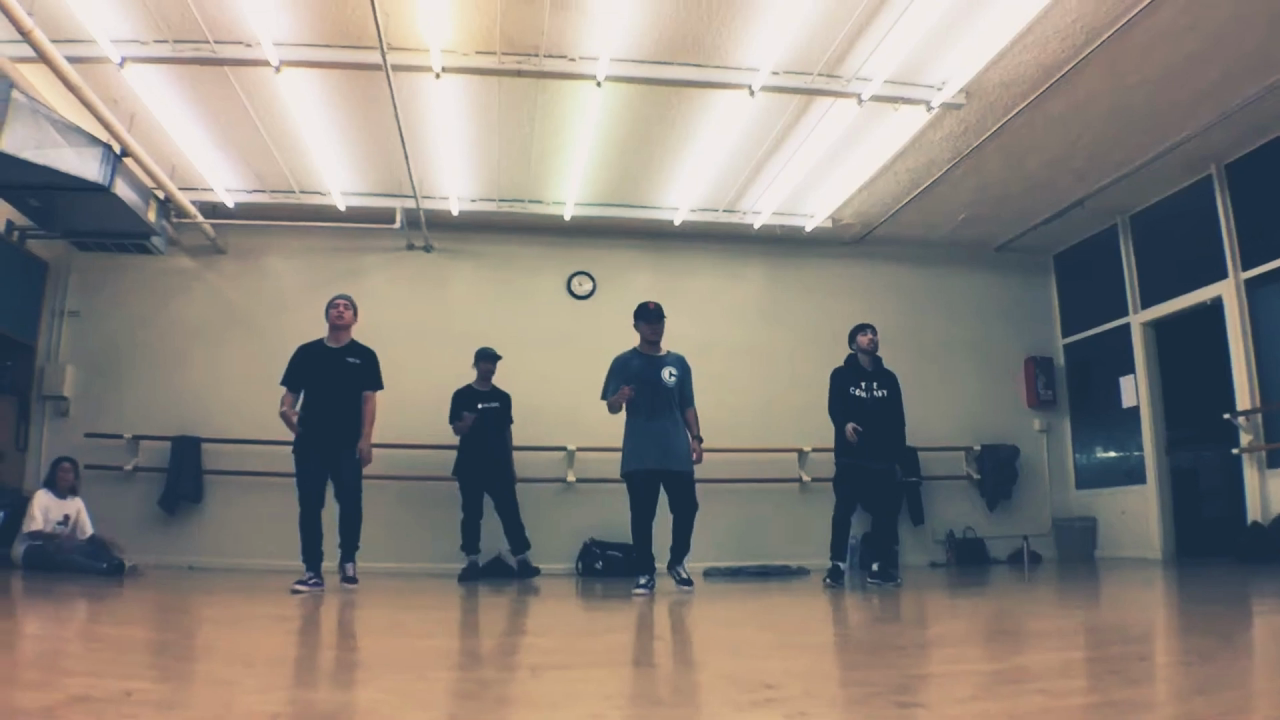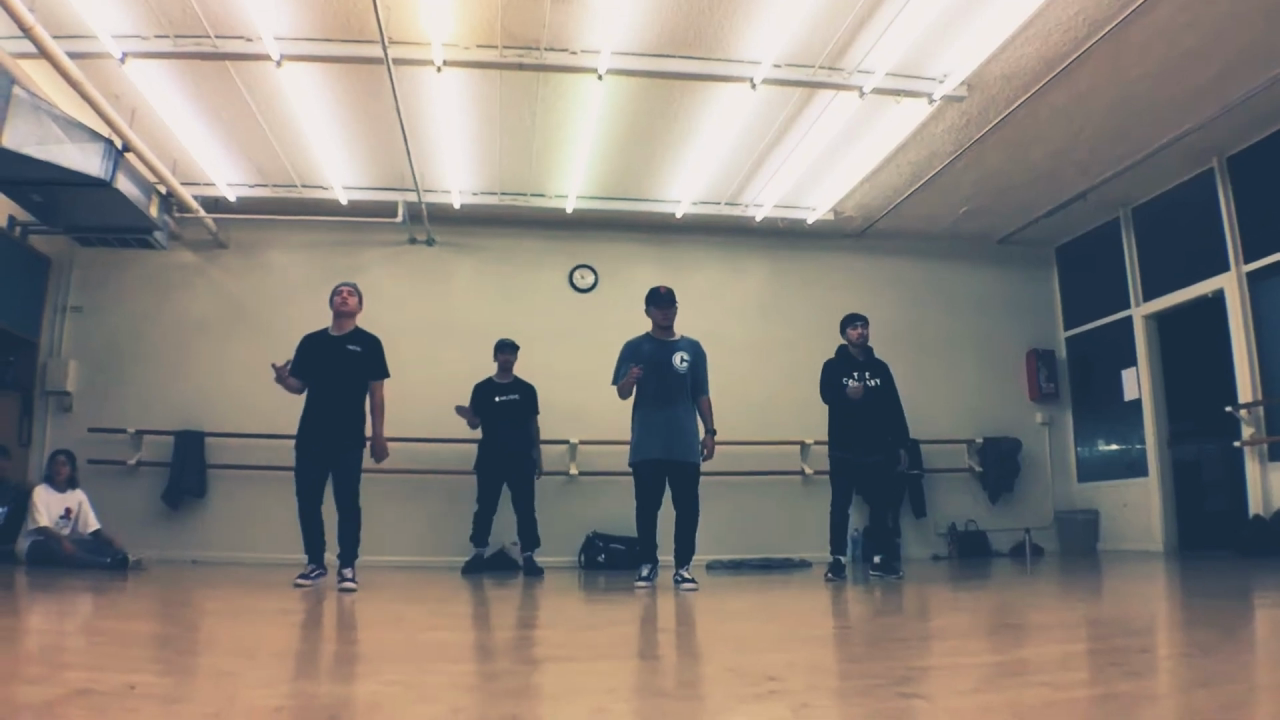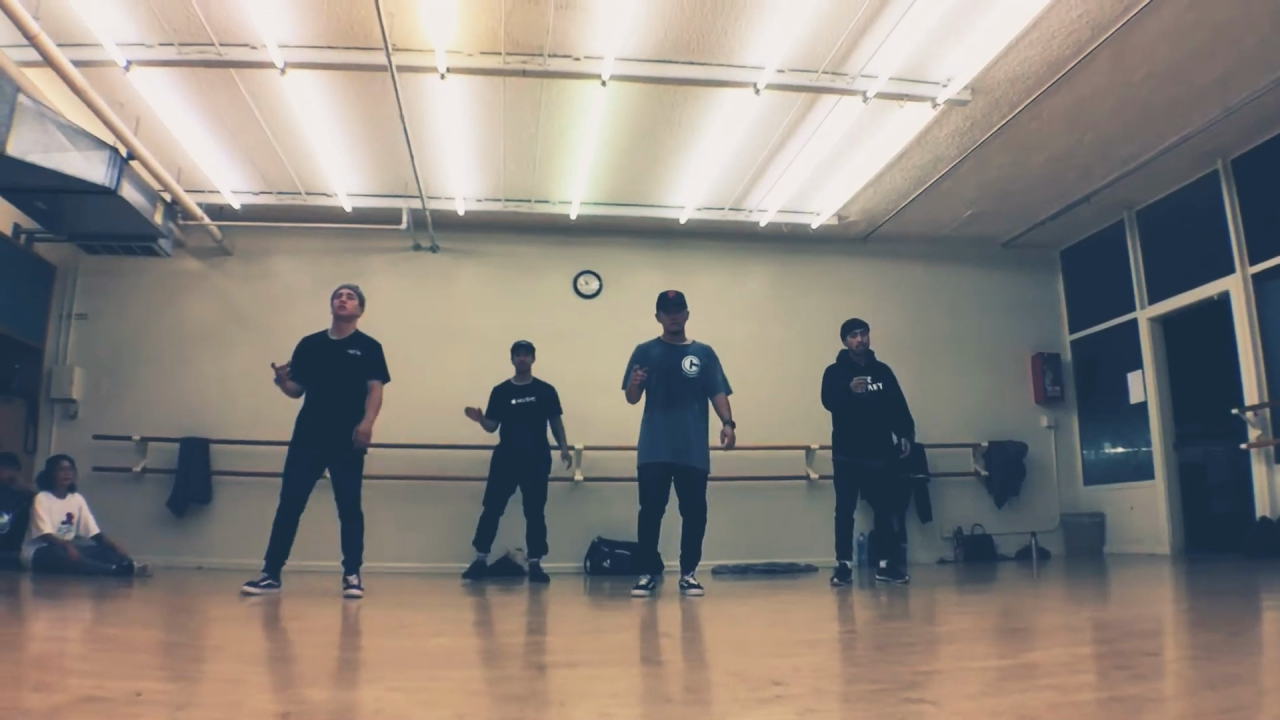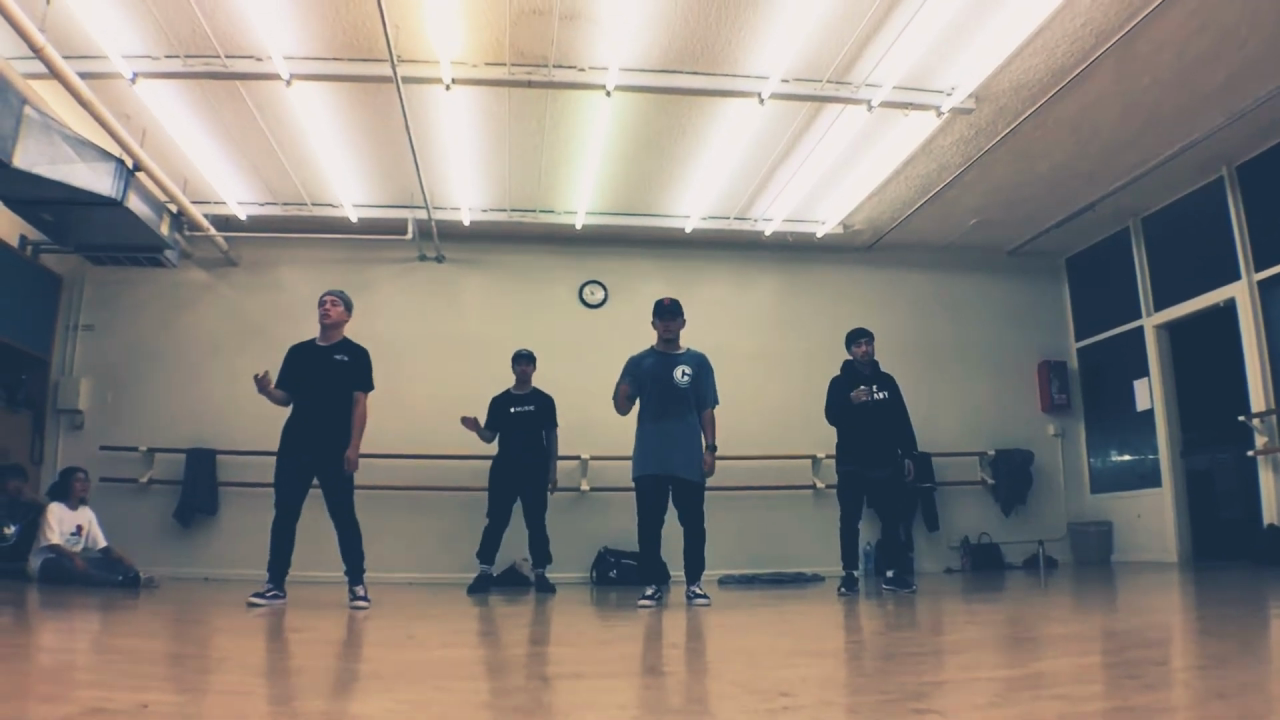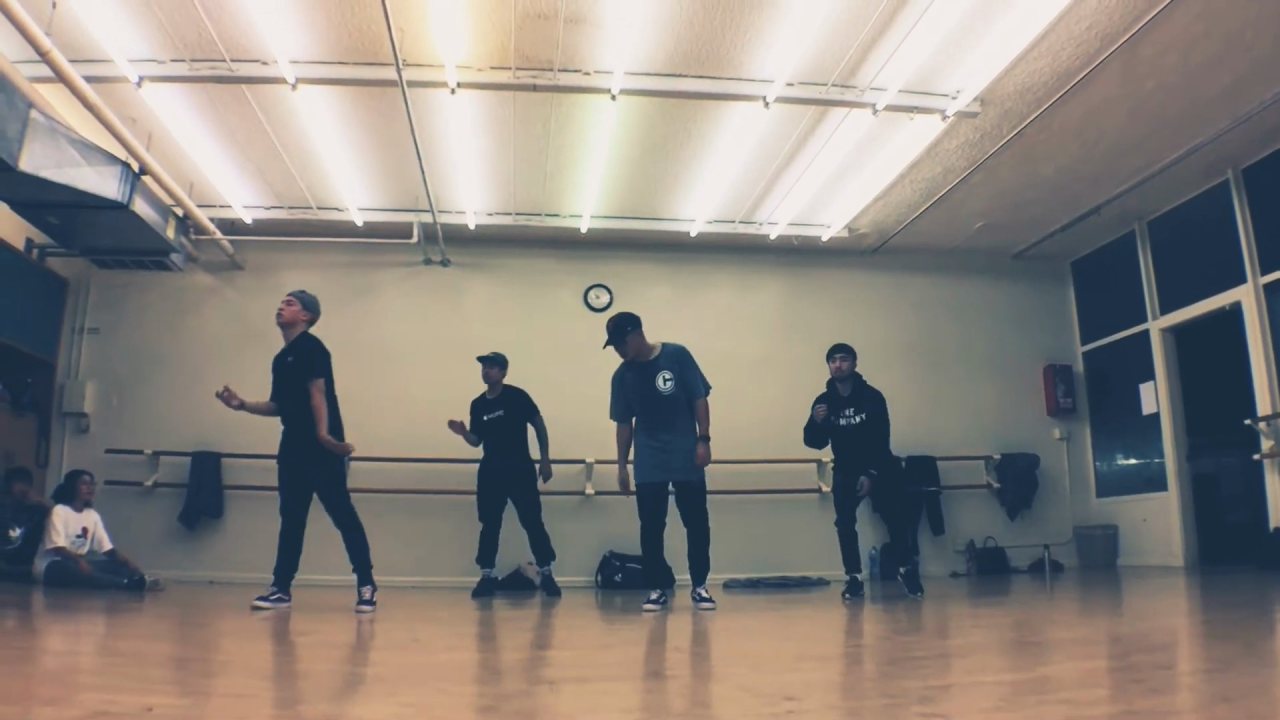
dt=0.4s
person 1, frame 1
left shoulder: (364, 356)
right shoulder: (306, 353)
left elbow: (368, 401)
right elbow: (291, 393)
left wrist: (366, 439)
right wrist: (286, 410)
left hip: (346, 444)
right hip: (309, 442)
left knee: (350, 500)
right knee: (309, 506)
left ankle: (347, 561)
right ankle: (313, 572)
person 1, frame 2
left shoulder: (368, 343)
right shoulder: (310, 342)
left elbow: (376, 391)
right elbow: (299, 386)
left wrist: (379, 435)
right wrist: (282, 379)
left hip: (348, 436)
right hip: (311, 433)
left knee: (347, 501)
right knee: (307, 497)
left ankle: (347, 567)
right ankle: (317, 563)
person 1, frame 3
left shoulder: (368, 347)
right shoulder: (309, 345)
left elbow: (375, 390)
right elbow: (297, 391)
left wrist: (368, 423)
right wrist: (282, 381)
left hip: (347, 442)
right hip: (307, 437)
left knee: (349, 507)
right knee: (289, 504)
left ankle: (352, 574)
right ankle: (271, 573)
person 1, frame 4
left shoulder: (355, 354)
right shoulder: (297, 352)
left elbow: (360, 405)
right elbow: (287, 398)
left wrist: (353, 448)
right wrist: (267, 391)
left hip: (333, 450)
right hip: (294, 446)
left knee: (343, 516)
right knee: (285, 514)
left ankle: (357, 584)
right ankle: (275, 584)
person 1, frame 5
left shoulder: (310, 347)
right shoulder: (281, 358)
left elbow: (317, 392)
left wrist: (324, 433)
right wrist: (242, 404)
left hip: (322, 449)
right hip: (294, 449)
left knee: (343, 515)
right knee: (291, 518)
left ankle: (366, 585)
right ankle: (281, 588)
person 2, frame 1
left shoulder: (678, 363)
right shoulder: (624, 362)
left elbow: (687, 406)
right elbow: (611, 407)
left wrist: (696, 438)
right wrist: (619, 398)
left hip: (676, 452)
right hip: (639, 455)
left knee: (686, 506)
right knee: (642, 514)
left ankle: (677, 563)
right ankle: (645, 573)
person 2, frame 2
left shoulder: (692, 348)
right shoulder: (635, 347)
left elbow: (702, 394)
right elbow: (622, 394)
left wrist: (710, 431)
right wrist: (628, 380)
left hip: (685, 444)
right hip: (646, 444)
left knee: (688, 506)
right knee: (647, 505)
left ankle: (682, 567)
right ankle: (648, 563)
person 2, frame 3
left shoulder: (704, 353)
right shoulder: (645, 352)
left elbow: (718, 392)
right elbow: (632, 398)
left wrist: (728, 423)
right wrist: (634, 383)
left hip: (693, 449)
right hip: (654, 448)
left knee: (694, 512)
right knee: (650, 511)
left ankle: (688, 573)
right ankle: (648, 573)
person 2, frame 4
left shoulder: (697, 362)
right shoulder: (638, 363)
left elbow: (707, 410)
right elbow: (625, 407)
left wrist: (710, 448)
right wrist: (620, 399)
left hip: (688, 459)
right hip: (648, 460)
left knee: (693, 522)
right knee: (649, 524)
left ankle: (694, 583)
right ankle: (652, 584)
person 2, frame 5
left shoulder: (677, 356)
right shoulder: (622, 376)
left elbow: (700, 398)
right elbow: (624, 423)
left wrist: (703, 440)
right wrist: (622, 465)
left hip: (687, 458)
right hip: (648, 463)
left knee: (697, 523)
right knee: (651, 527)
left ankle: (699, 586)
right ankle: (657, 588)
person 3, frame 1
left shoulder: (888, 378)
right shoulder: (842, 375)
left elbow: (897, 420)
right elbow: (835, 408)
left wrist: (897, 457)
right wrist: (844, 425)
left hip: (882, 459)
right hip: (850, 458)
left knee: (884, 513)
right knee: (843, 511)
left ankle: (878, 566)
right ankle: (837, 566)
person 3, frame 2
left shoulder: (880, 368)
right shoulder: (833, 366)
left elbow: (894, 407)
right elbow: (827, 395)
left wrist: (900, 442)
right wrist: (846, 393)
left hip: (877, 450)
right hip: (843, 451)
left knee: (881, 505)
right knee: (840, 505)
left ankle: (879, 559)
right ankle: (838, 560)
person 3, frame 3
left shoulder: (883, 371)
right shoulder: (835, 372)
left elbow: (898, 406)
right elbow: (829, 401)
left wrist: (905, 434)
right wrist: (849, 390)
left hip: (880, 453)
right hip: (847, 455)
left knee: (886, 508)
right knee: (845, 509)
left ankle: (885, 563)
right ankle: (843, 564)
person 3, frame 4
left shoulder: (887, 381)
right shoulder: (840, 383)
left elbow: (901, 421)
right elbow: (833, 418)
left wrist: (907, 455)
right wrist: (850, 402)
left hip: (886, 464)
right hip: (851, 465)
left knee: (893, 517)
right knee: (849, 519)
left ankle: (893, 574)
right ankle: (850, 574)
person 3, frame 5
left shoulder: (872, 397)
right shoulder: (823, 401)
left elbow: (882, 439)
right elbow: (816, 442)
left wrist: (871, 473)
right wrist: (816, 423)
left hip: (880, 471)
right hip: (845, 473)
left knee: (895, 520)
right knee: (844, 523)
left ankle: (907, 570)
right ankle: (854, 578)
person 4, frame 1
left shoulder: (503, 397)
right shoulder: (462, 395)
right elbow: (458, 431)
left wrist: (511, 462)
right wrist: (465, 424)
left hip: (499, 465)
right hip: (470, 465)
left knee: (510, 510)
right knee: (472, 514)
left ankle: (522, 559)
right ankle: (472, 562)
person 4, frame 2
left shoulder: (526, 389)
right shoulder: (482, 389)
left elbow: (532, 423)
right elbow: (475, 424)
left wrist: (537, 453)
right wrist: (468, 417)
left hip: (521, 457)
right hip: (490, 457)
left knee: (525, 507)
right knee: (485, 507)
left ankle: (528, 556)
right ankle: (479, 554)
person 4, frame 3
left shoulder: (546, 390)
right shoulder: (500, 391)
left elbow: (556, 421)
right elbow: (492, 426)
left wrist: (564, 448)
right wrist: (480, 419)
left hip: (537, 460)
right hip: (505, 459)
left knee: (535, 513)
right knee: (491, 508)
left ankle: (534, 563)
right ankle: (480, 559)
person 4, frame 4
left shoulder: (544, 400)
right shoulder: (499, 401)
left elbow: (551, 436)
right elbow: (490, 437)
left wrist: (553, 469)
right wrist: (477, 429)
left hip: (535, 470)
right hip: (504, 469)
left knee: (536, 523)
right knee: (496, 520)
left ankle: (540, 573)
right ankle: (484, 572)
person 4, frame 5
left shoulder: (517, 396)
right shoulder: (477, 405)
left elbow: (539, 426)
right elbow: (477, 440)
left wrist: (545, 460)
right wrist: (463, 433)
left hip: (521, 469)
right hip: (490, 472)
left knee: (533, 522)
right knee: (489, 524)
left ankle: (546, 573)
right ankle: (487, 576)
